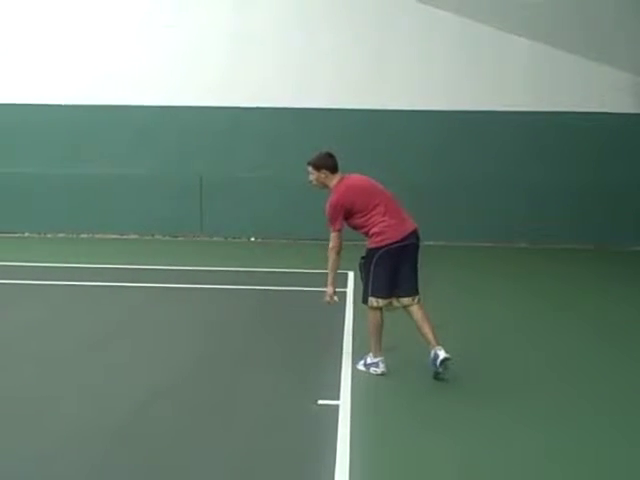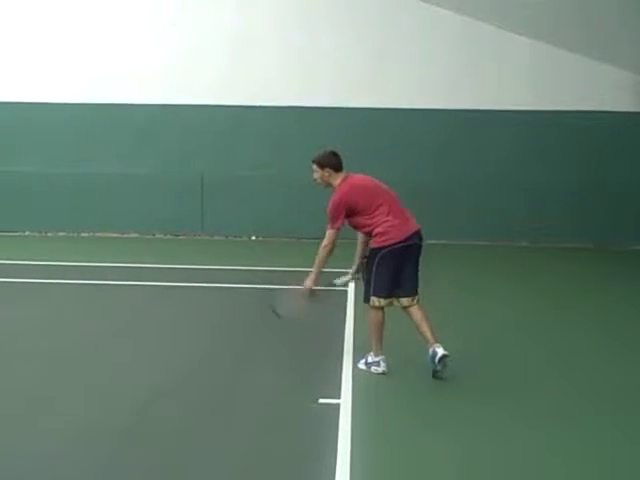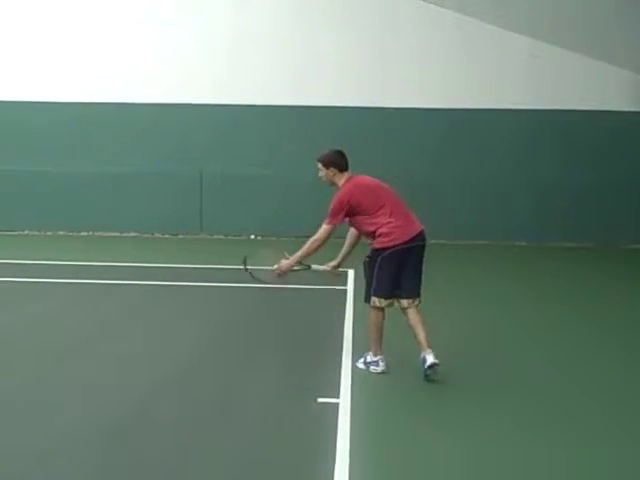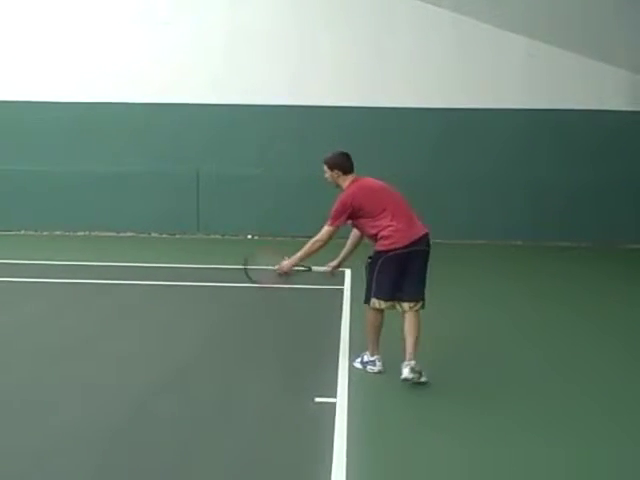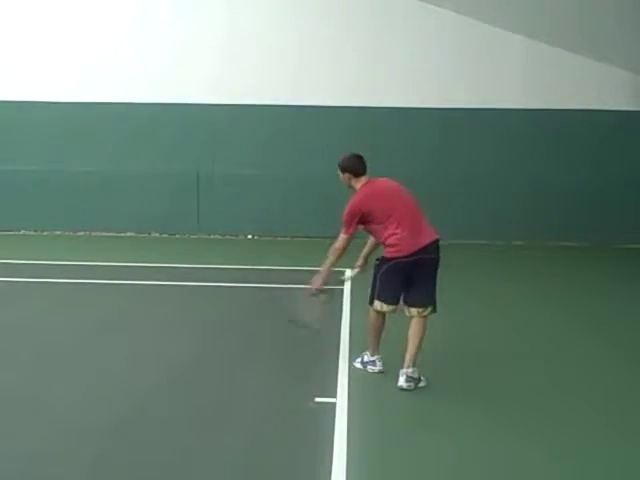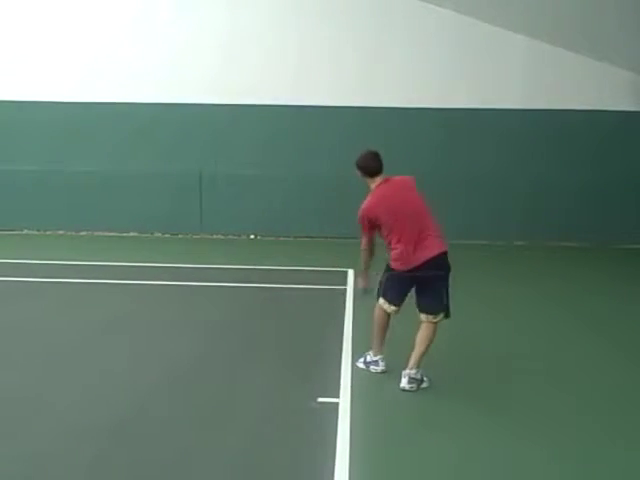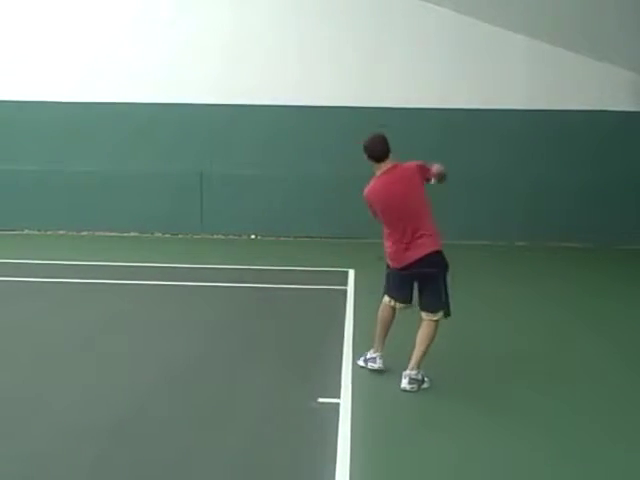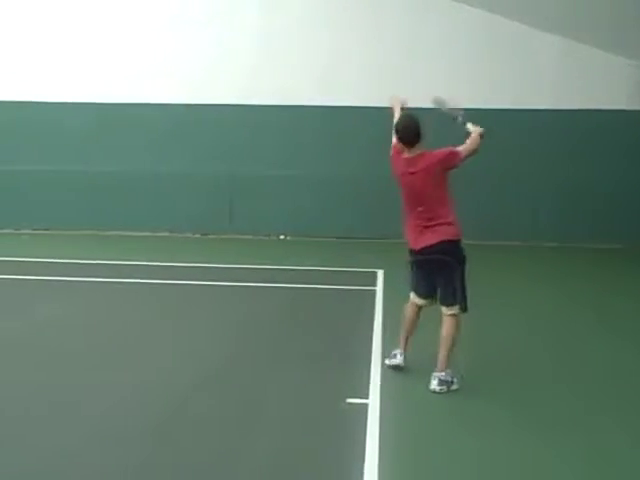
dt=0.2s
person 1, frame 1
left shoulder: (336, 199)
right shoulder: (356, 181)
left elbow: (335, 247)
left wrist: (330, 284)
left hip: (385, 243)
right hip: (409, 235)
left knee: (374, 303)
right knee: (410, 300)
left ankle: (376, 359)
right ankle: (437, 350)
person 1, frame 2
left shoulder: (339, 198)
right shoulder: (360, 181)
left elbow: (328, 244)
left wrist: (313, 276)
right wrist: (357, 263)
left hip: (388, 243)
right hip: (412, 235)
left knee: (376, 302)
right knee: (409, 300)
left ankle: (377, 358)
right ankle: (436, 348)
person 1, frame 3
left shoulder: (344, 195)
right shoulder: (363, 182)
left elbow: (321, 238)
left wrist: (291, 262)
right wrist: (339, 260)
left hip: (391, 243)
right hip: (416, 237)
left knee: (377, 302)
right knee: (409, 302)
left ankle: (375, 358)
right ankle: (427, 353)
person 1, frame 4
left shoulder: (347, 198)
right shoulder: (368, 186)
left elbow: (322, 239)
left wrist: (292, 262)
right wrist: (339, 261)
left hip: (393, 247)
right hip: (420, 240)
left knee: (376, 303)
right knee: (411, 306)
left ankle: (372, 358)
right ankle: (410, 363)
person 1, frame 5
left shoulder: (357, 203)
right shoulder: (386, 184)
left elbow: (340, 246)
left wrist: (322, 276)
right wrist: (363, 257)
left hip: (399, 255)
right hip: (429, 247)
left knee: (379, 306)
right knee: (419, 313)
left ankle: (372, 358)
right ankle: (408, 372)
person 1, frame 6
left shoulder: (367, 208)
right shoulder: (407, 182)
left elbow: (367, 247)
left wrist: (363, 276)
left hip: (403, 264)
right hip: (436, 258)
left knee: (384, 304)
right knee: (430, 318)
left ankle: (374, 358)
right ankle: (410, 373)
person 1, frame 7
left shoulder: (370, 192)
right shoulder: (413, 170)
right elbow: (439, 172)
right wrist: (436, 174)
left hip: (398, 259)
right hip: (430, 255)
left knee: (390, 302)
right knee: (432, 316)
left ankle: (375, 355)
right ankle: (412, 373)
person 1, frame 8
left shoulder: (397, 162)
right shoulder: (437, 160)
left elbow: (397, 141)
right elbow: (473, 144)
left wrist: (397, 110)
right wrist: (474, 131)
left hip: (418, 246)
right hip: (446, 243)
left knee: (416, 300)
right knee: (451, 311)
left ankle: (399, 353)
right ankle: (441, 374)
